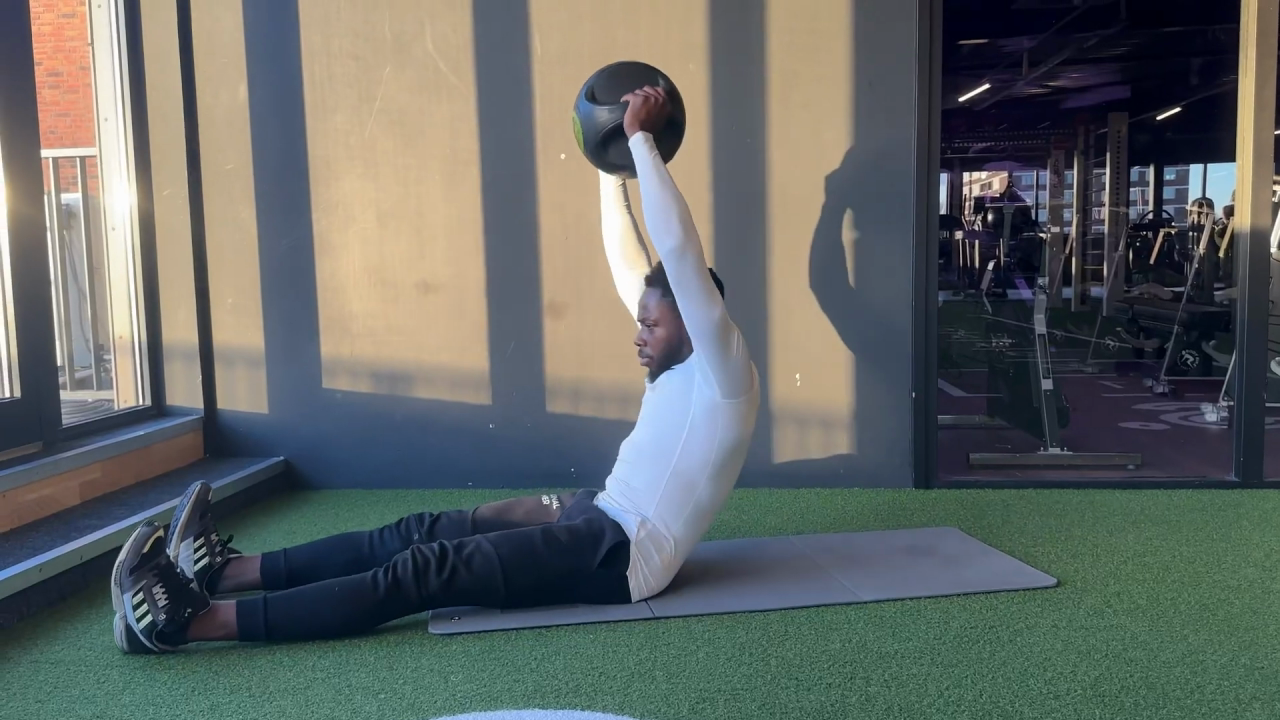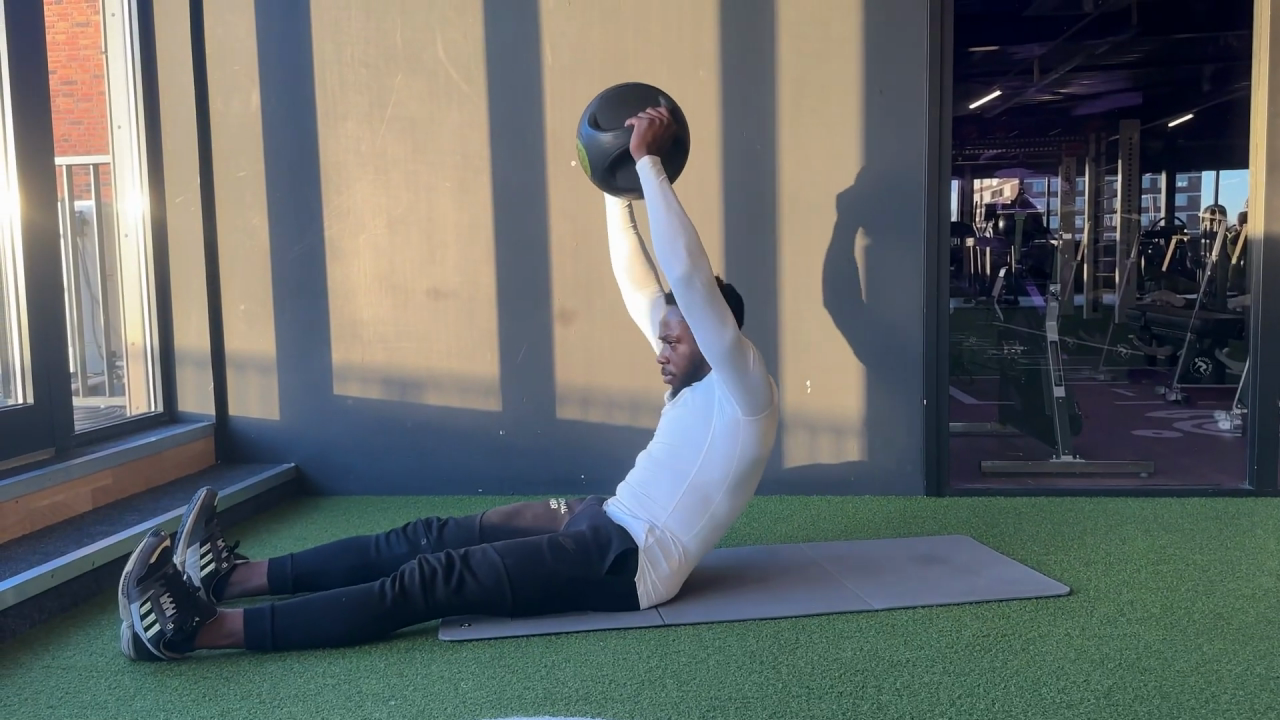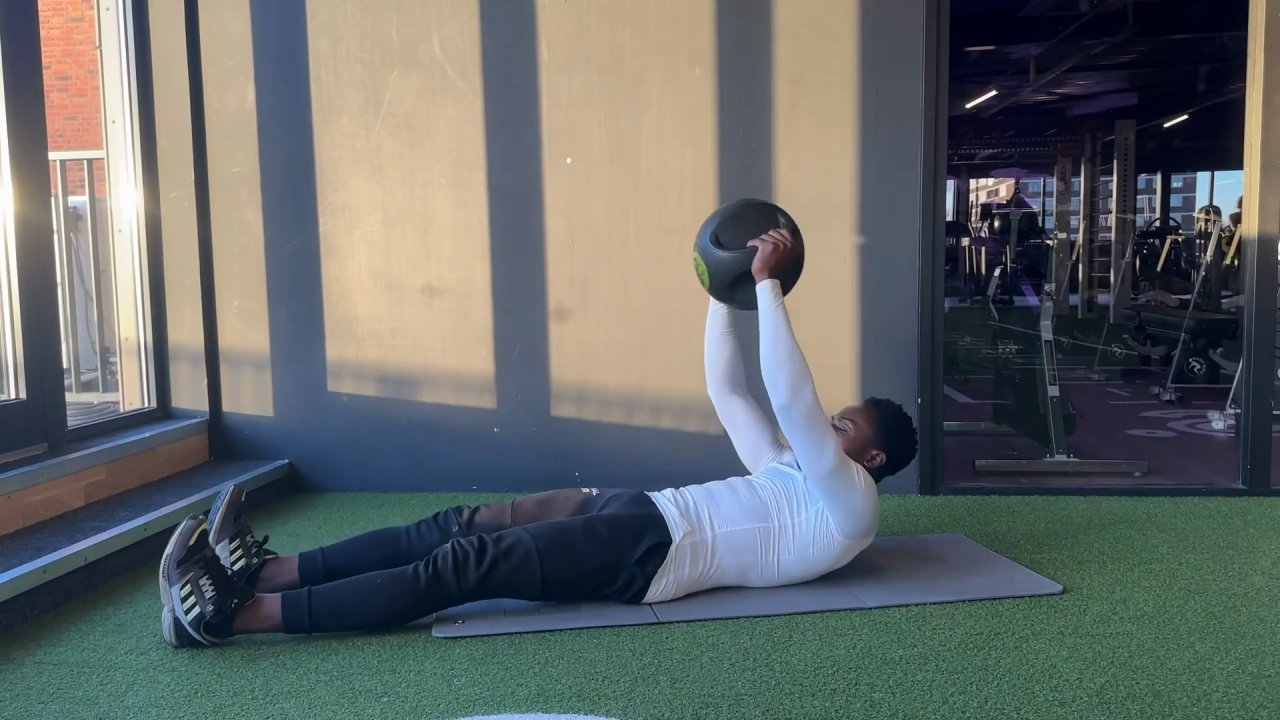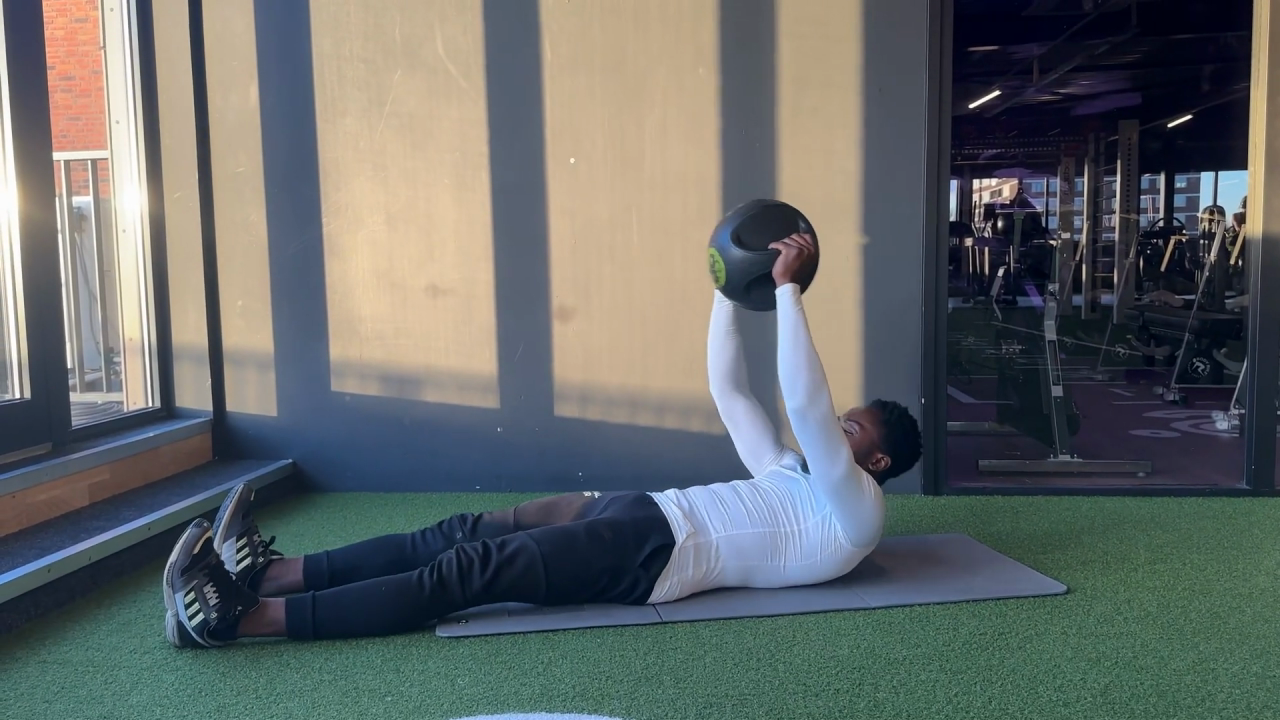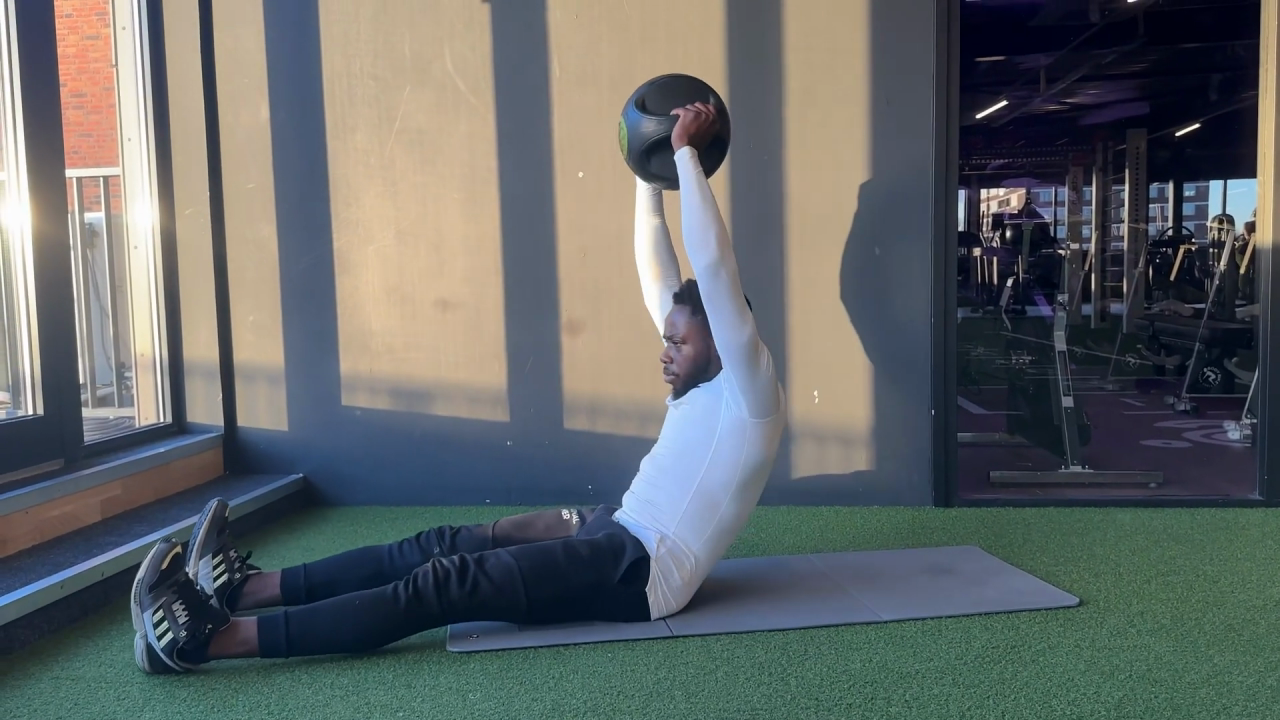
dt=1s
person 1, frame 1
left shoulder: (725, 373)
right shoulder: (682, 364)
left elbow: (682, 255)
right elbow: (630, 263)
left wrist: (641, 137)
right wrist: (611, 169)
left hip: (621, 555)
right hip: (598, 516)
left knee: (427, 571)
right knee: (422, 533)
right ankle: (227, 569)
person 1, frame 2
left shoulder: (746, 388)
right shoulder: (701, 380)
left elbow: (690, 277)
right elbow: (641, 289)
left wrist: (649, 161)
right wrist: (618, 190)
left hip: (627, 562)
right hip: (603, 521)
left knee: (436, 579)
right knee: (429, 537)
right ankle: (233, 573)
person 1, frame 3
left shoulder: (851, 507)
right shoulder: (790, 474)
left elbow: (792, 401)
right elbow: (726, 392)
left wrist: (767, 284)
right wrist: (724, 289)
left hip: (648, 550)
right hip: (635, 511)
left knee: (466, 565)
right knee: (454, 527)
left ankle: (238, 612)
right ankle: (266, 568)
person 1, frame 4
left shoulder: (857, 512)
right shoulder: (793, 473)
left elbow: (808, 407)
right elbow: (728, 389)
left wrist: (787, 288)
right wrist: (730, 288)
left hip: (656, 551)
right hip: (638, 512)
left knee: (472, 570)
right knee: (459, 534)
left ankle: (240, 616)
right ankle: (269, 572)
person 1, frame 5
left shoulder: (750, 392)
right shoulder: (703, 381)
left elbow: (714, 269)
right elbow: (658, 278)
left wrist: (686, 153)
right wrist: (650, 175)
left hip: (640, 573)
right hip: (612, 531)
left knee: (448, 585)
right knee: (441, 547)
right ankle: (244, 586)
